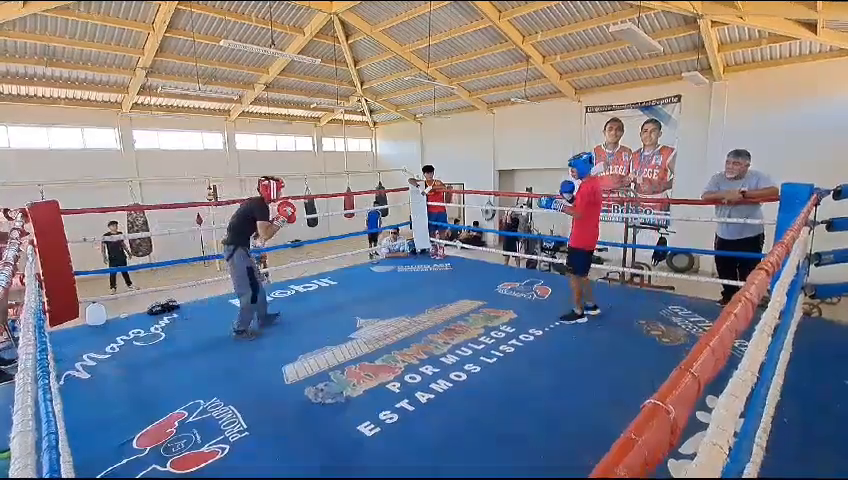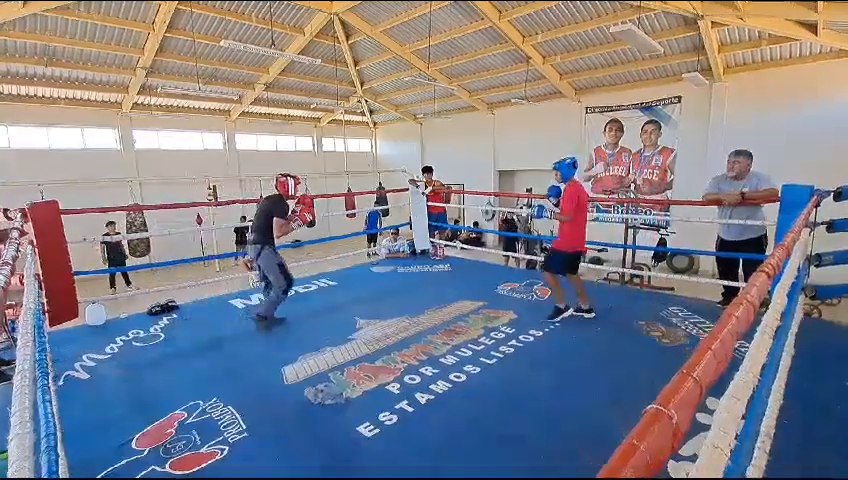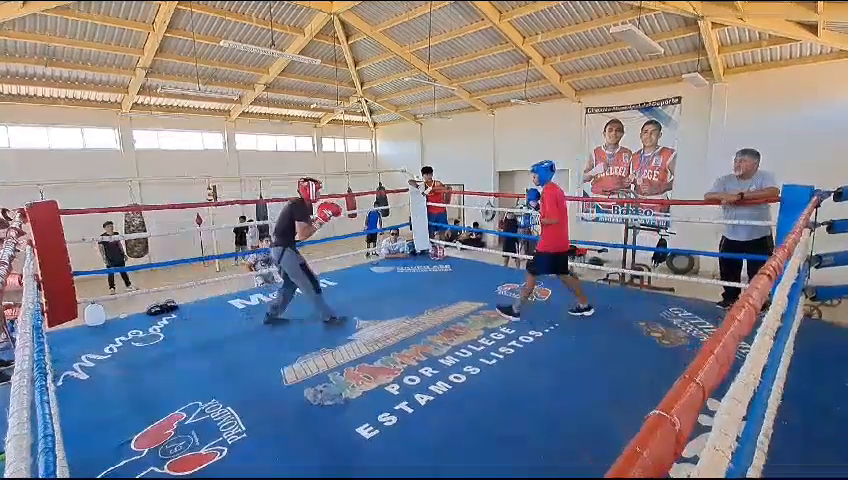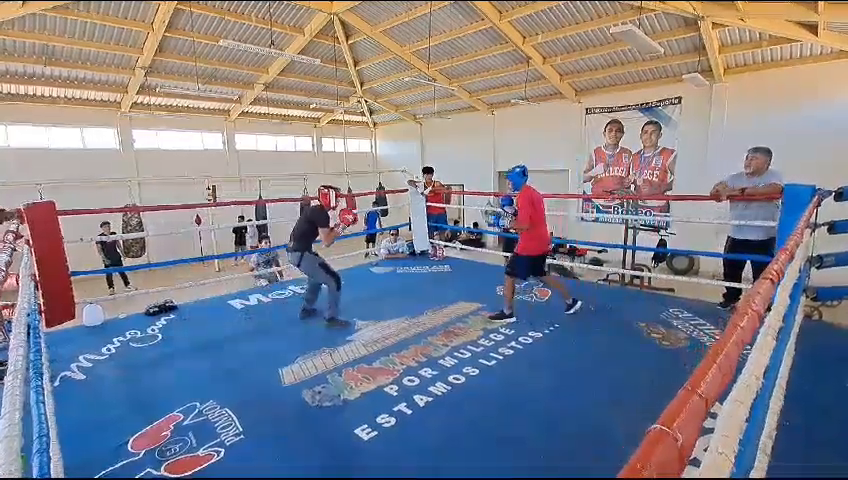
dt=0.2s
person 1, frame 1
left shoulder: (588, 186)
right shoulder: (592, 182)
left elbow: (577, 213)
left wrist: (559, 205)
right wrist: (570, 199)
left hip: (582, 238)
right hip: (585, 236)
left knee: (574, 274)
right knee: (580, 273)
left ankle: (578, 312)
right ankle: (591, 305)
person 1, frame 2
left shoulder: (571, 189)
right shoulder: (576, 186)
left elbow: (567, 216)
left wrist: (547, 212)
right wrist: (556, 203)
left hip: (567, 241)
right hip: (576, 241)
left knee: (547, 270)
right knee: (570, 273)
left ankle: (562, 306)
right ankle: (586, 307)
person 1, frame 3
left shoulder: (548, 192)
right shoulder: (555, 189)
left elbow: (554, 219)
right wrist: (538, 207)
left hip: (550, 243)
right hip: (561, 242)
left knee: (531, 274)
right knee: (563, 274)
left ankle: (515, 309)
right ankle: (584, 306)
person 1, frame 4
left shoulder: (523, 196)
right shoulder: (533, 192)
left elbow: (524, 225)
left hip: (528, 245)
right hip: (541, 243)
left knee: (510, 276)
right knee: (542, 275)
left ankle: (507, 312)
right ankle: (570, 301)
person 2, frame 1
left shoulder: (757, 177)
right shoulder: (718, 179)
left elbow: (773, 191)
right elbow: (705, 197)
left wrist: (743, 194)
right wrist: (725, 194)
left hip: (751, 236)
right hip: (724, 235)
left knee: (748, 272)
right knee: (725, 270)
right ankle: (729, 295)
person 2, frame 2
left shoulder: (758, 178)
right shoulder: (719, 180)
left elbow: (773, 193)
right elbow: (706, 198)
left wrist: (742, 196)
right wrist: (724, 196)
left hip: (753, 236)
right hip: (726, 236)
left knee: (752, 272)
right knee: (725, 270)
right ankle: (729, 296)
person 2, frame 3
left shoulder: (764, 177)
right shoulder: (725, 180)
left elbow: (773, 192)
right elbow: (708, 197)
left wrist: (741, 195)
right wrist: (723, 195)
left hip: (759, 237)
right hip: (731, 237)
left knee: (758, 273)
right knee: (728, 270)
right ankle: (730, 297)
person 2, frame 4
left shoulder: (774, 176)
right shoulder: (735, 178)
left elbow: (775, 189)
right elbow: (714, 194)
left wrist: (741, 191)
right wrist: (719, 189)
left hip: (764, 237)
right hip: (736, 236)
left knee: (762, 275)
right knee: (730, 269)
right ankle: (731, 298)
person 3, frame 1
left shoulder: (254, 202)
right shoulder: (261, 206)
left elbow: (261, 229)
right elbow: (265, 236)
left wrist: (277, 220)
right wrist: (281, 220)
left hip: (235, 247)
right hip: (236, 249)
left knee: (255, 284)
right knee: (250, 290)
left ankle: (263, 317)
right ankle: (240, 329)
person 3, frame 2
left shoulder: (271, 200)
right shoulder: (281, 204)
left elbow: (281, 222)
right elbow: (277, 232)
left wrist: (296, 212)
right wrist: (299, 222)
left hip: (256, 245)
right hip: (263, 246)
left knee: (272, 282)
right knee: (285, 282)
left ankle: (267, 315)
right ankle: (263, 314)
person 3, frame 3
left shoulder: (295, 203)
right shoulder: (302, 207)
left elbow: (306, 226)
right elbow: (302, 235)
left wrist: (320, 217)
right wrist: (321, 221)
left hip: (278, 248)
right hip: (285, 249)
left knee: (290, 284)
right knee: (310, 284)
left ankle: (272, 315)
right ankle: (329, 317)
person 3, frame 4
left shoulder: (314, 210)
right shoulder: (321, 214)
left elbow: (325, 233)
right elbow: (327, 241)
left wrist: (340, 224)
right wrist: (342, 226)
left hip: (294, 251)
right hip: (302, 253)
left knee: (317, 278)
right knee: (333, 280)
left ankle: (306, 308)
right ankle: (331, 317)
